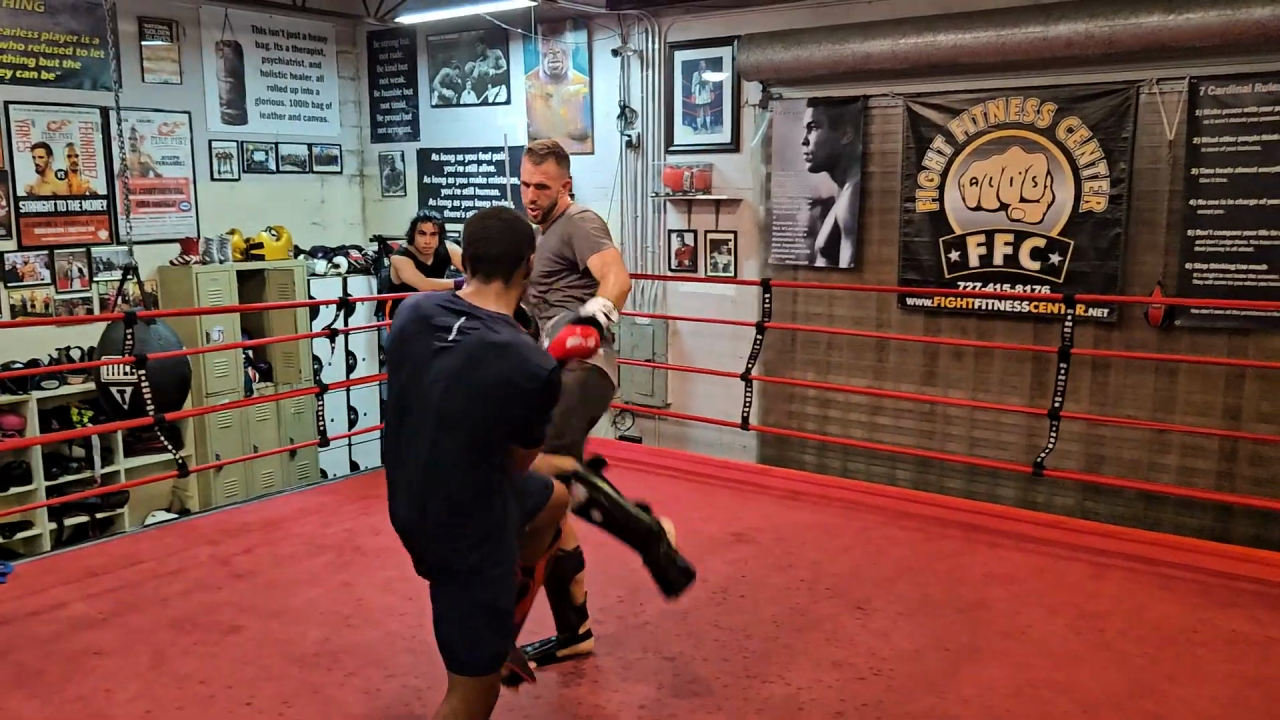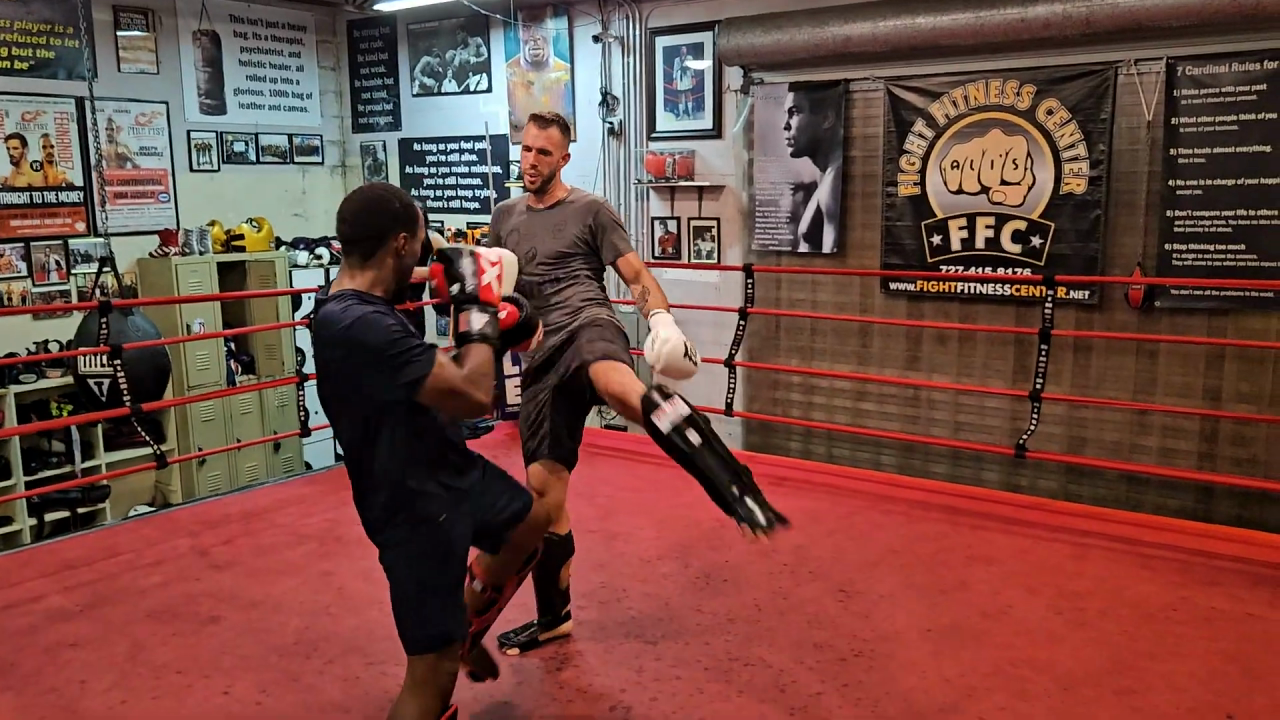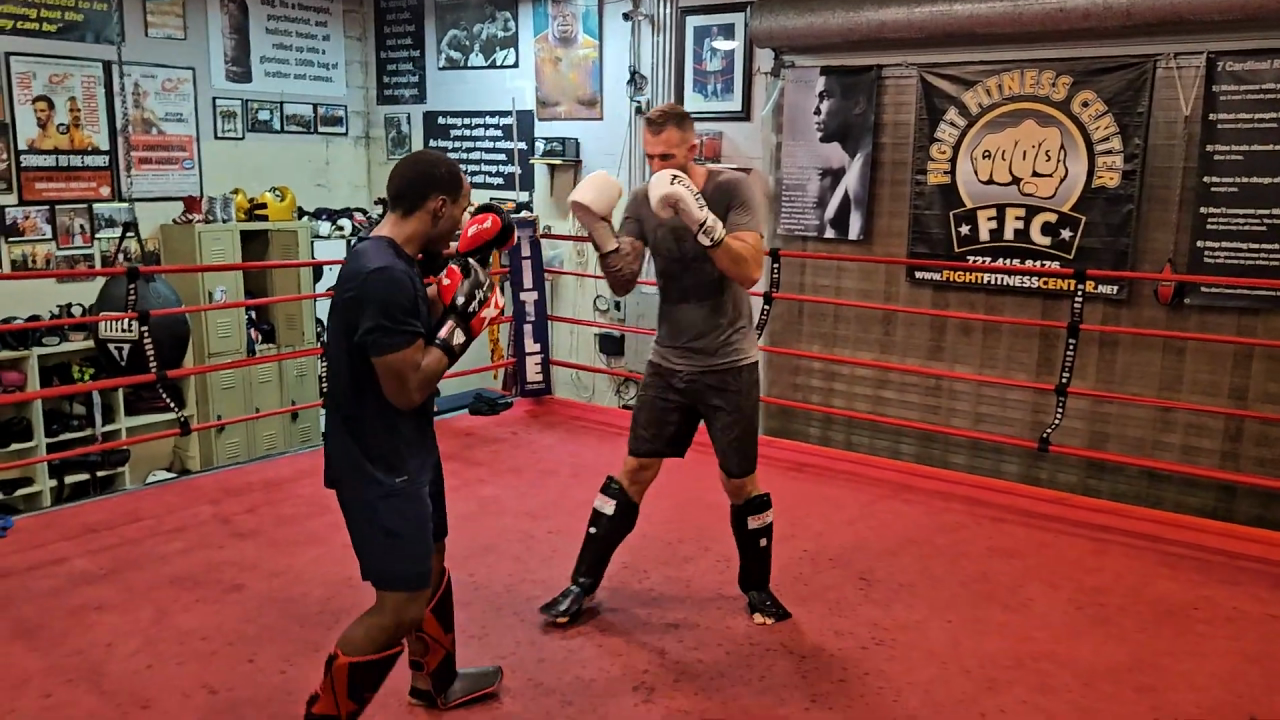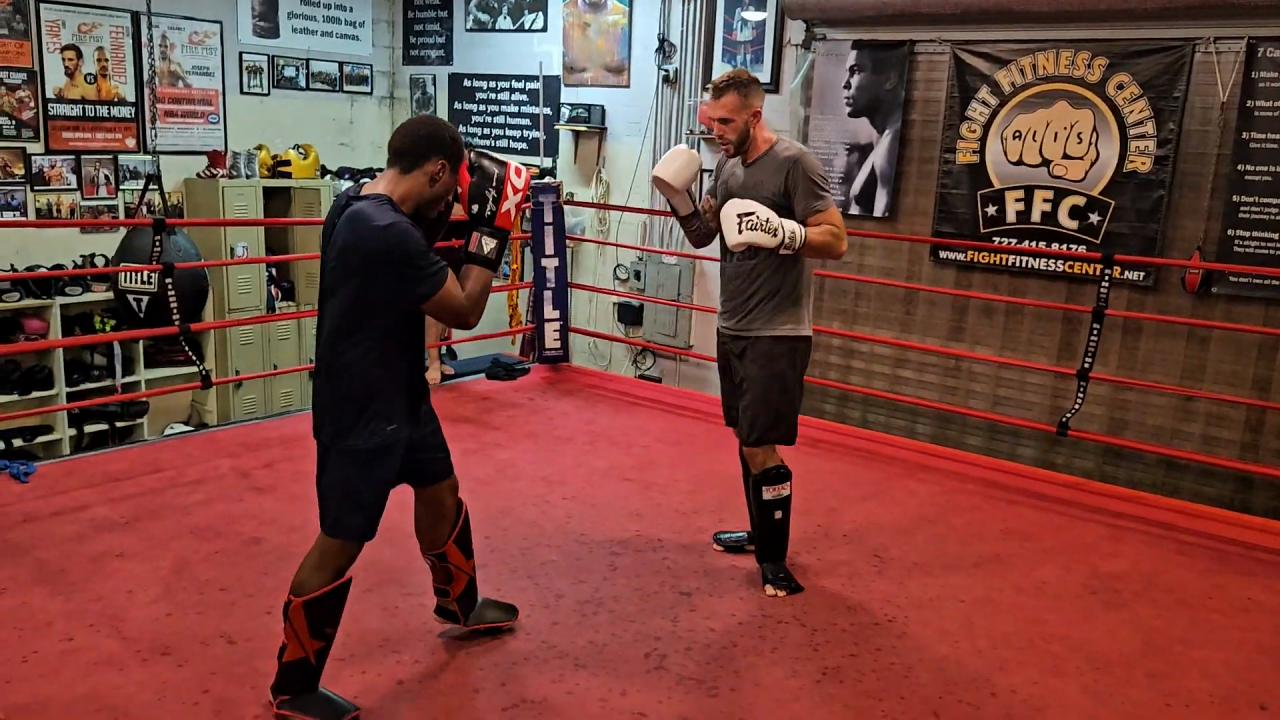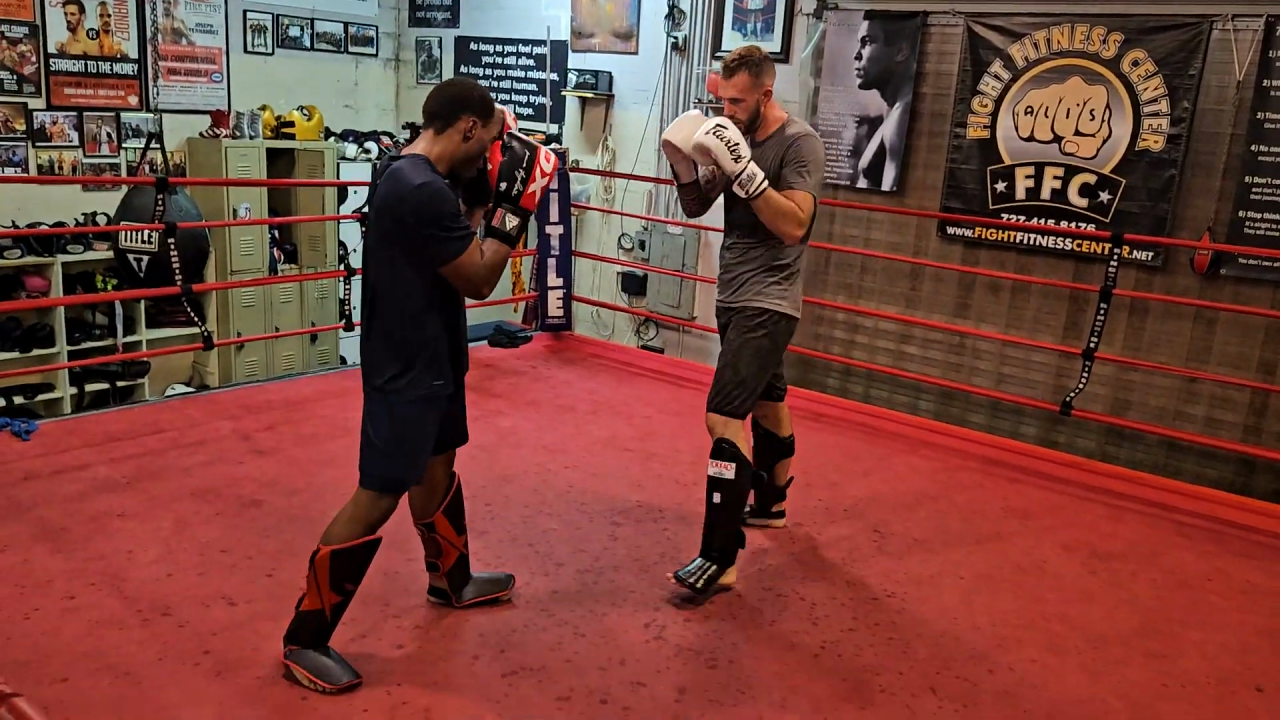
dt=0.4s
person 1, frame 1
left shoulder: (414, 312)
right shoulder: (531, 366)
right elbow: (515, 463)
left hip: (418, 499)
right hip: (467, 523)
left knee: (553, 498)
right knee: (474, 678)
left ankle: (499, 642)
person 1, frame 2
left shoulder: (351, 309)
right shoulder: (361, 329)
left elbow: (433, 374)
right elbow: (473, 396)
left wrist: (489, 330)
right wrist: (476, 307)
left hip: (447, 469)
right hip: (418, 502)
left knee: (532, 521)
right knee: (431, 668)
left ankle: (465, 626)
person 1, frame 3
left shoulder: (393, 260)
right shoulder: (381, 275)
right elbow: (406, 389)
left wrist: (461, 271)
right wrist: (462, 321)
left hip: (407, 447)
right hip: (376, 463)
left knee: (430, 563)
right knee: (403, 604)
person 1, frame 4
left shoulder: (360, 204)
right shoulder: (386, 234)
right elbow: (464, 311)
left wrist: (440, 220)
right wrist: (491, 225)
left hip: (399, 393)
right hip: (362, 410)
left knee: (442, 490)
right knee: (341, 542)
left ankle: (459, 602)
person 1, frame 5
left shoulder: (411, 171)
right shoulder: (421, 190)
left elbow: (462, 228)
right elbow: (479, 279)
left wrist: (488, 186)
right wrist: (516, 202)
left hip: (432, 354)
right hip: (407, 365)
left knee: (438, 465)
right knee: (378, 495)
left ankle: (451, 579)
right ankle: (306, 638)
person 2, frame 1
left shoulder: (580, 224)
right shoulder: (540, 239)
left elbow: (618, 276)
left wrist: (598, 309)
left hip: (580, 369)
right hip: (555, 379)
left knee: (542, 466)
left ankle: (654, 541)
right ankle: (573, 630)
person 2, frame 2
left shoulder: (591, 210)
right shoulder: (506, 215)
left elbow: (636, 276)
left wrist: (662, 320)
left hip: (588, 331)
right hip: (542, 363)
left knee: (618, 384)
right knee: (543, 485)
left ankle: (737, 493)
right ankle: (551, 614)
person 2, frame 3
left shoulder: (733, 189)
right shoulder: (643, 200)
left elbow: (749, 271)
right elbow: (621, 283)
left wrist: (698, 217)
right wrist: (599, 231)
left hip: (728, 364)
right hip: (670, 363)
left knee: (740, 481)
right knee: (635, 468)
left ankle: (758, 586)
right ankle: (584, 582)
person 2, frame 4
left shoulder: (795, 163)
right shoulder: (728, 164)
left elbow: (836, 241)
right elbow: (702, 236)
left wrist: (778, 231)
right wrist: (679, 200)
left hip: (777, 333)
right hip: (732, 328)
left knee: (761, 448)
right knee: (745, 437)
left ankle: (773, 558)
right ankle: (763, 530)
person 2, frame 5
left shoulder: (799, 143)
right shoulder: (735, 137)
left elbow: (793, 227)
right elbow: (695, 207)
left wrist: (743, 171)
right wrist: (684, 166)
left hip: (766, 303)
right hip: (734, 298)
left knee: (723, 419)
right knee: (766, 402)
left ankle: (720, 556)
right ankle: (771, 499)
